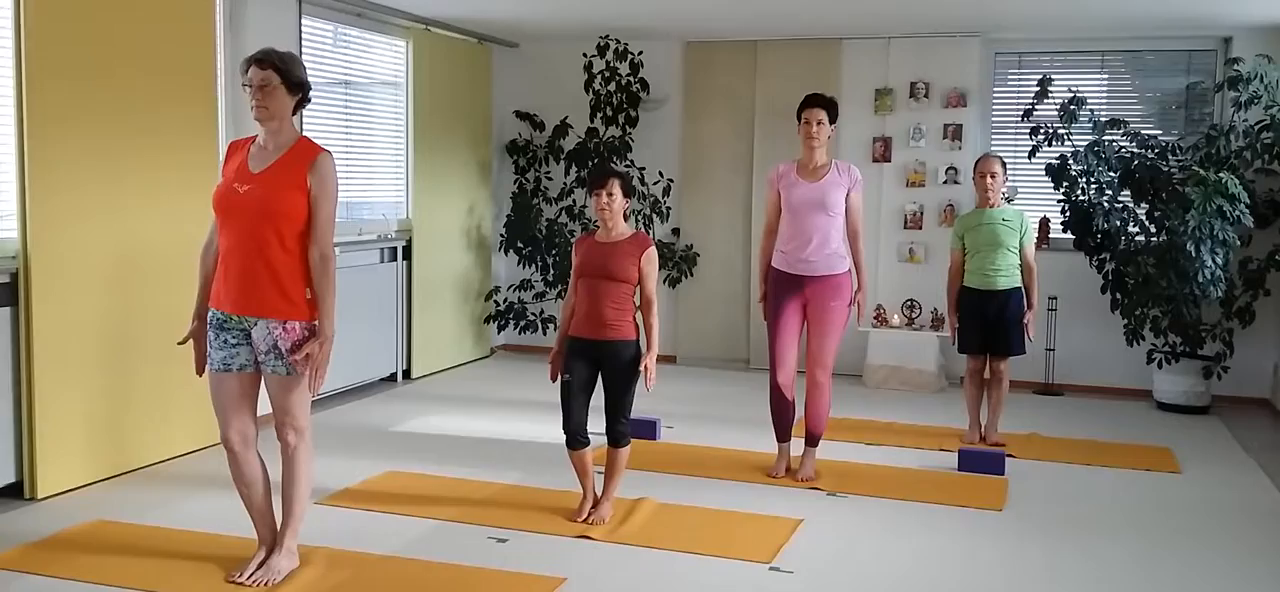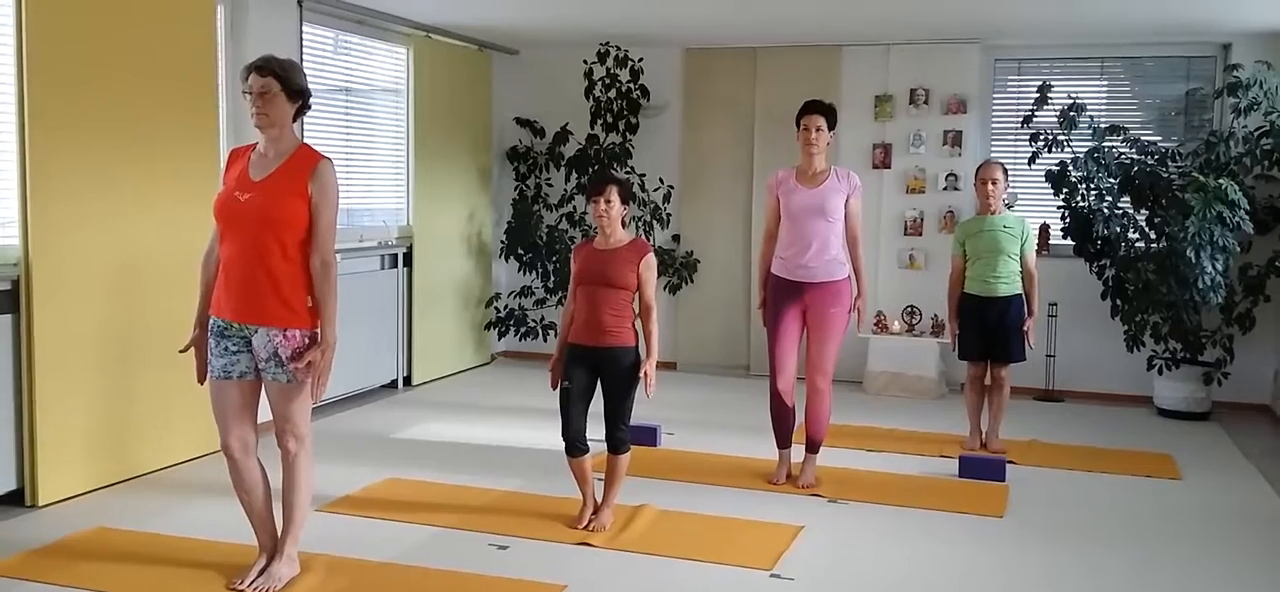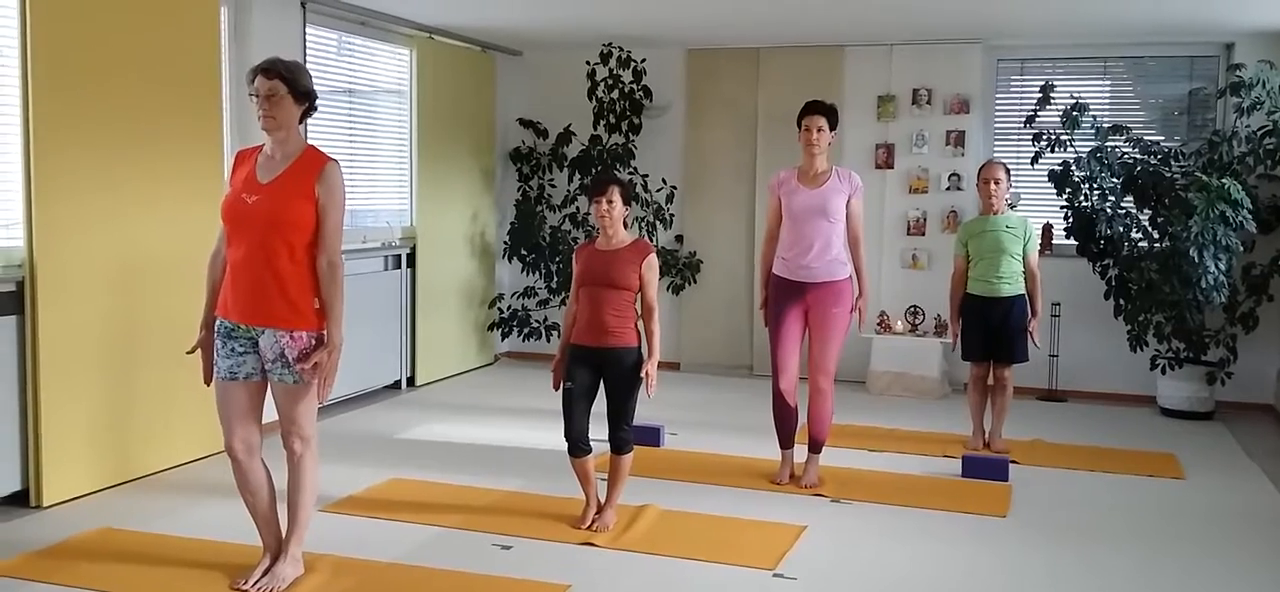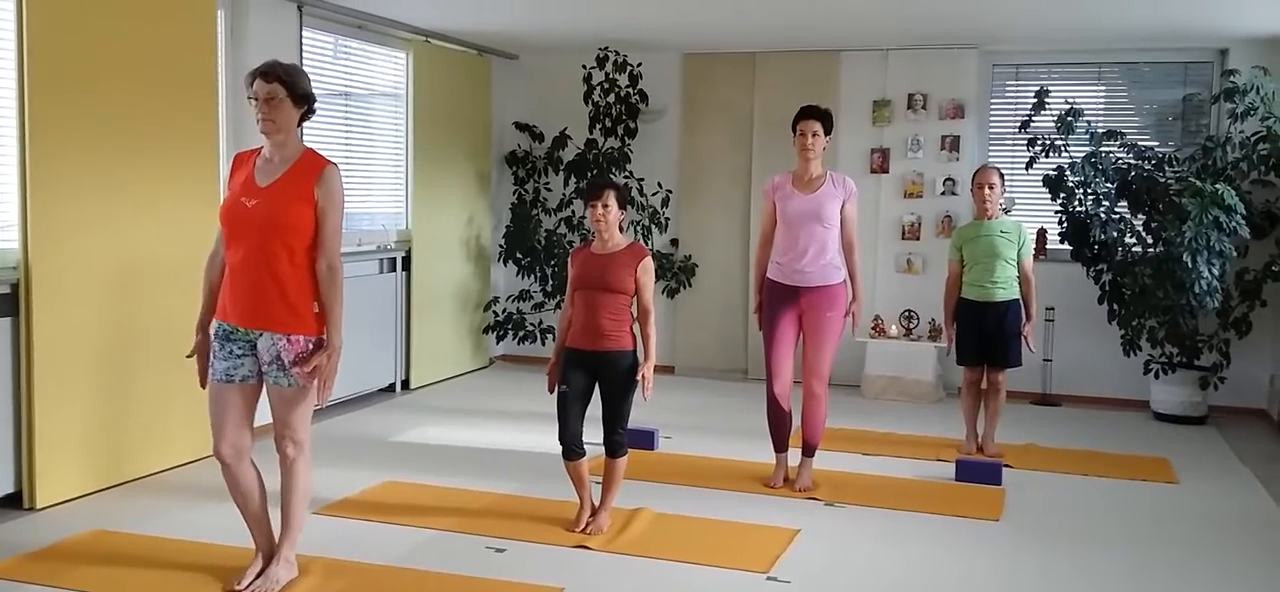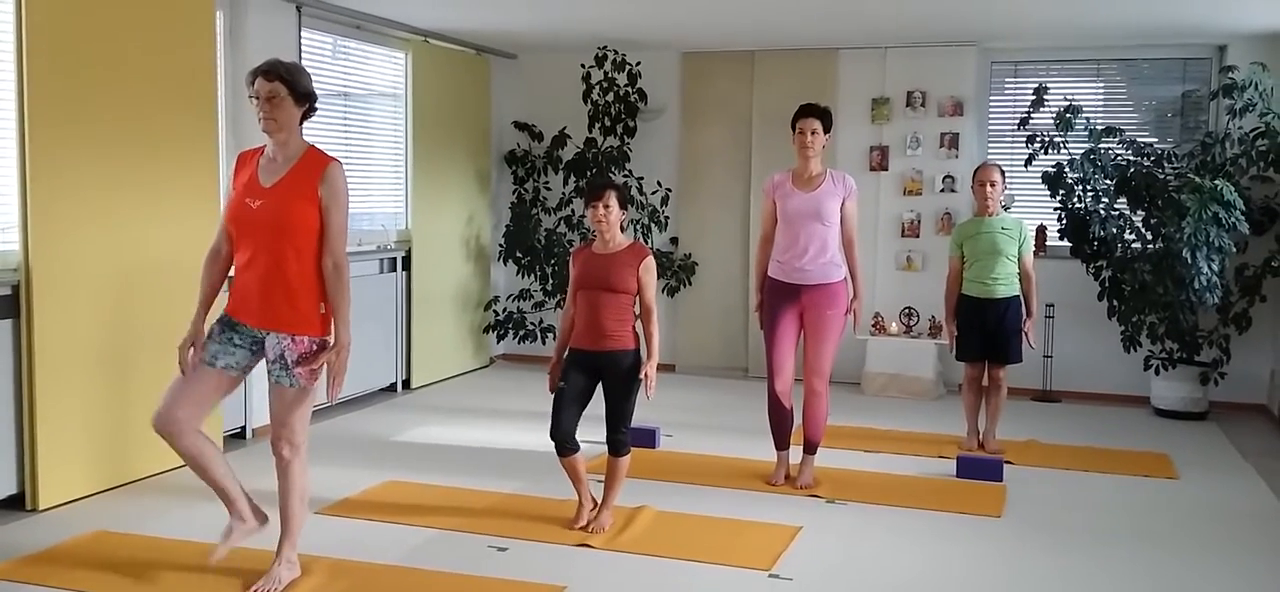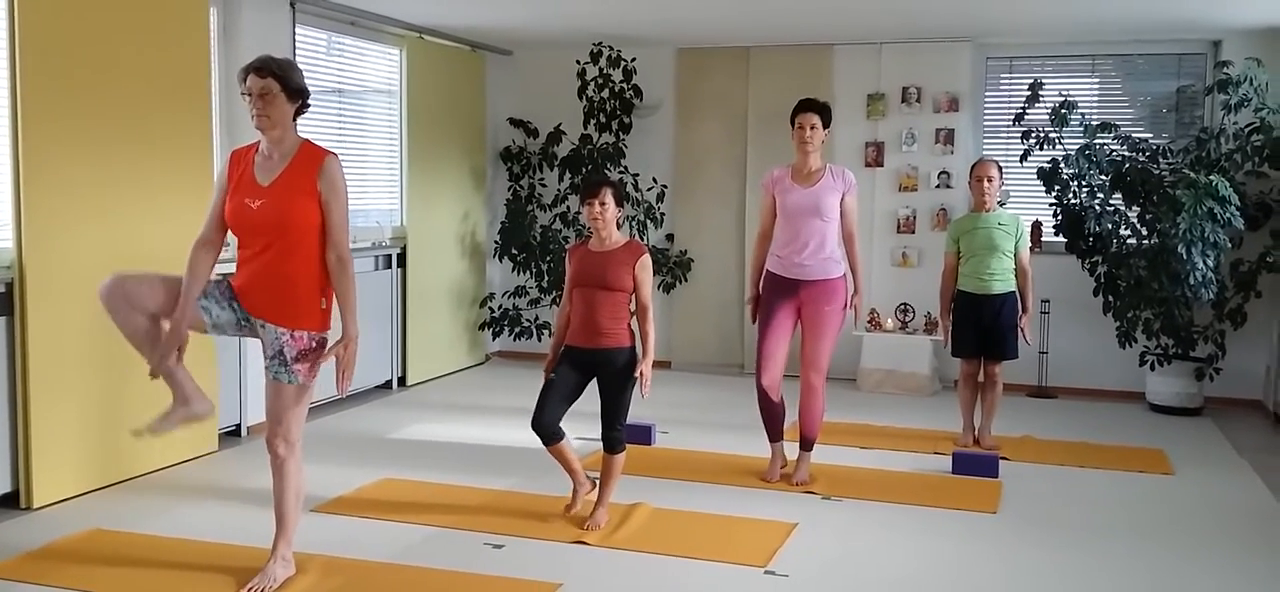
dt=0.4s
person 1, frame 1
left shoulder: (315, 162)
right shoulder: (234, 153)
left elbow: (321, 250)
right elbow: (215, 239)
left wrist: (326, 330)
right wrist: (199, 315)
left hip: (286, 318)
right hip: (228, 316)
left knee: (291, 433)
right knee: (234, 436)
left ankle: (287, 547)
right ankle: (265, 540)
person 1, frame 2
left shoulder: (315, 169)
right shoulder: (235, 160)
left elbow: (323, 258)
right elbow: (217, 247)
left wrist: (328, 337)
right wrist: (201, 322)
left hip: (286, 326)
right hip: (229, 324)
left knee: (292, 441)
right knee: (235, 444)
right ankle: (267, 548)
person 1, frame 3
left shoulder: (322, 171)
right shoulder: (241, 162)
left elbow: (329, 259)
right elbow: (223, 248)
left wrist: (334, 338)
right wrist: (207, 324)
left hip: (293, 327)
right hip: (235, 325)
left knee: (297, 442)
right knee: (239, 444)
right ankle: (271, 547)
person 1, frame 4
left shoulder: (321, 174)
right shoulder: (239, 166)
left elbow: (329, 263)
right elbow: (220, 253)
left wrist: (334, 342)
right wrist: (202, 327)
left hip: (292, 331)
right hip: (234, 328)
left knee: (291, 445)
right knee: (228, 448)
right ankle: (263, 548)
person 1, frame 5
left shoulder: (325, 172)
right shoulder: (243, 164)
left elbow: (334, 259)
right elbow: (221, 250)
left wrist: (342, 338)
right wrist: (197, 322)
left hip: (298, 327)
right hip: (242, 319)
left knee: (287, 444)
right knee: (171, 420)
right ankle: (243, 513)
person 1, frame 6
left shoulder: (322, 166)
right shoulder: (236, 163)
left elbow: (339, 254)
right elbow: (207, 245)
left wrist: (350, 331)
right wrist: (178, 319)
left hip: (296, 319)
right hip: (241, 302)
left knee: (282, 440)
right knee: (118, 292)
right ankle: (188, 395)
person 2, frame 1
left shoulder: (847, 175)
right shoulder: (781, 174)
left elbow: (854, 233)
right elbow: (770, 231)
left wrist: (862, 284)
right wrist: (761, 281)
left hip: (831, 281)
right hip: (785, 279)
left knee: (819, 372)
right knee: (780, 371)
left ankle: (809, 454)
right ankle: (783, 451)
person 2, frame 2
left shoulder: (846, 182)
right shoulder: (780, 181)
left elbow: (854, 239)
right elbow: (770, 237)
left wrist: (861, 289)
right wrist: (761, 288)
left hip: (830, 287)
right hip: (785, 285)
left knee: (819, 379)
right knee: (780, 378)
left ankle: (810, 461)
right ankle: (783, 458)
person 2, frame 3
left shoulder: (848, 182)
right shoulder: (781, 181)
left elbow: (855, 238)
right elbow: (771, 237)
left wrist: (863, 290)
right wrist: (762, 287)
left hip: (832, 287)
right hip: (787, 285)
left knee: (821, 379)
right knee: (783, 378)
left ankle: (813, 461)
right ankle: (786, 458)
person 2, frame 4
left shoulder: (842, 187)
right shoulder: (776, 186)
left elbow: (849, 243)
right elbow: (765, 241)
left wrist: (857, 294)
right wrist: (757, 292)
left hip: (826, 291)
right hip: (781, 290)
left knee: (816, 383)
right knee: (777, 382)
left ankle: (806, 465)
right ankle: (780, 462)
person 2, frame 5
left shoulder: (842, 184)
right shoulder: (776, 184)
left elbow: (849, 241)
right elbow: (766, 240)
left wrist: (857, 292)
right wrist: (758, 291)
left hip: (827, 290)
right hip: (782, 288)
left knee: (816, 381)
right knee: (779, 381)
left ankle: (808, 462)
right ankle: (781, 459)
person 2, frame 6
left shoulder: (842, 180)
right shoulder: (775, 179)
left elbow: (849, 236)
right elbow: (764, 235)
left wrist: (858, 287)
right wrist: (753, 286)
left hip: (826, 285)
right hip: (780, 283)
left knee: (814, 377)
right knee: (767, 375)
left ankle: (804, 459)
right ankle: (776, 452)
person 3, frame 1
left shoulder: (642, 246)
right shoulder: (582, 244)
left elbow: (649, 303)
right elbow: (572, 297)
left wrist: (652, 351)
right wrist: (559, 344)
left hip: (621, 346)
right hip: (580, 344)
left knee: (617, 425)
right knee: (572, 425)
left ankle: (607, 499)
right ankle: (588, 494)
person 3, frame 2
left shoulder: (641, 253)
right shoulder: (580, 252)
left elbow: (648, 309)
right elbow: (571, 305)
left wrist: (651, 357)
right wrist: (559, 352)
left hip: (620, 353)
right hip: (579, 352)
left knee: (617, 432)
right knee: (571, 432)
left ankle: (607, 506)
right ankle: (588, 501)
person 3, frame 3
left shoulder: (643, 253)
right shoulder: (582, 252)
left elbow: (650, 309)
right elbow: (573, 305)
left wrist: (653, 357)
right wrist: (561, 353)
left hip: (623, 353)
right hip: (582, 352)
left knee: (620, 432)
right knee: (574, 432)
left ankle: (611, 506)
right ankle: (591, 501)
person 3, frame 4
left shoulder: (639, 257)
right shoulder: (578, 256)
left elbow: (646, 312)
right elbow: (568, 309)
left wrist: (649, 360)
right wrist: (556, 356)
left hip: (619, 357)
right hip: (578, 356)
left knee: (614, 435)
right knee: (568, 436)
left ankle: (605, 509)
right ankle: (585, 504)
person 3, frame 5
left shoulder: (640, 256)
right shoulder: (579, 256)
left elbow: (649, 311)
right elbow: (570, 309)
left wrist: (652, 359)
right wrist: (557, 356)
left hip: (622, 356)
right hip: (581, 355)
left knee: (617, 434)
right knee: (561, 432)
left ankle: (607, 508)
right ankle: (585, 500)
person 3, frame 6
left shoulder: (637, 254)
right shoulder: (575, 253)
left elbow: (645, 309)
right elbow: (566, 306)
left wrist: (647, 357)
right wrist: (553, 352)
left hip: (617, 354)
right hip: (576, 352)
left knee: (612, 431)
right knee: (543, 421)
left ankle: (602, 506)
right ankle: (581, 482)
person 4, frame 1
left shoulder: (1019, 219)
right shoulder: (963, 222)
left elbow: (1028, 265)
right elbow: (956, 269)
left wrist: (1031, 307)
right wrist: (952, 309)
left hip: (1008, 296)
right hip: (972, 296)
left knee: (999, 367)
right knee: (974, 365)
left ankle: (992, 427)
right ankle: (973, 425)
person 4, frame 2
left shoulder: (1020, 226)
right shoulder: (965, 228)
left elbow: (1029, 272)
right elbow: (957, 275)
left wrist: (1032, 314)
right wrist: (952, 316)
left hip: (1009, 303)
right hip: (973, 303)
left knee: (1000, 373)
right knee: (975, 372)
left ankle: (993, 434)
right ankle: (974, 432)
person 4, frame 3
left shoulder: (1023, 226)
right shoulder: (967, 229)
left elbow: (1032, 273)
right elbow: (959, 275)
left wrist: (1035, 314)
right wrist: (954, 316)
left hip: (1012, 303)
right hip: (976, 303)
left knee: (1003, 374)
right knee: (978, 372)
left ankle: (996, 433)
right ankle: (977, 432)
person 4, frame 4
left shoulder: (1017, 231)
right shoulder: (961, 234)
left elbow: (1027, 277)
right elbow: (953, 280)
left wrist: (1030, 318)
right wrist: (948, 321)
left hip: (1005, 308)
right hip: (970, 308)
left knee: (997, 378)
right knee: (971, 376)
left ankle: (989, 437)
right ankle: (970, 436)
person 4, frame 5
left shoulder: (1018, 228)
right shoulder: (962, 230)
left elbow: (1027, 274)
right elbow: (954, 277)
left wrist: (1030, 315)
right wrist: (949, 317)
left hip: (1006, 305)
right hip: (971, 304)
left knee: (998, 374)
right knee: (972, 373)
left ankle: (990, 434)
right ankle: (972, 432)
person 4, frame 6
left shoulder: (1015, 224)
right shoulder: (958, 226)
left elbow: (1024, 270)
right elbow: (949, 272)
left wrist: (1026, 311)
right wrist: (944, 312)
left hip: (1003, 301)
right hip: (967, 300)
left knee: (993, 370)
right knee: (968, 369)
left ankle: (985, 430)
right ankle: (967, 428)
